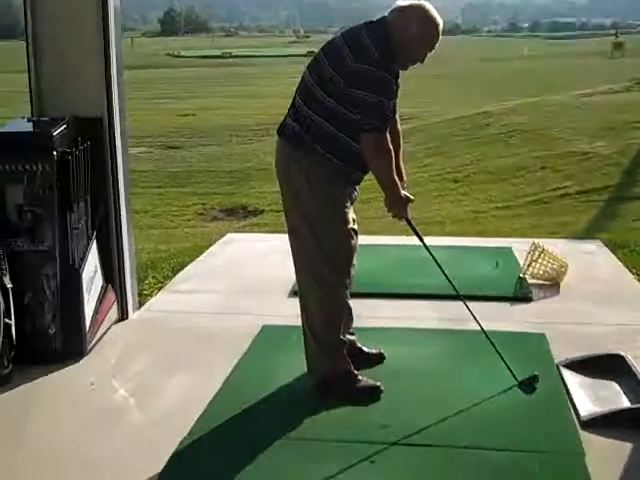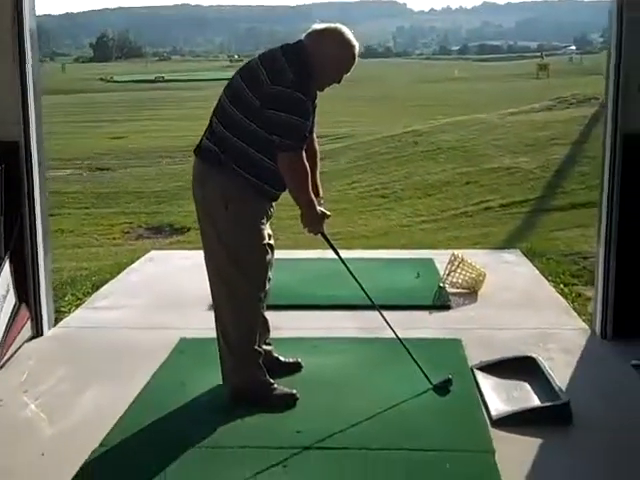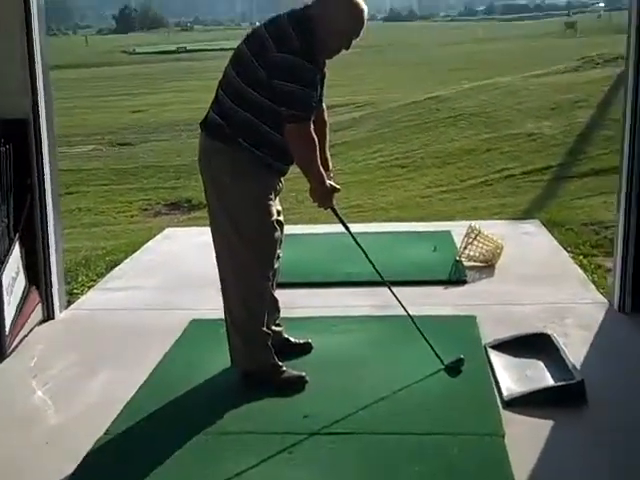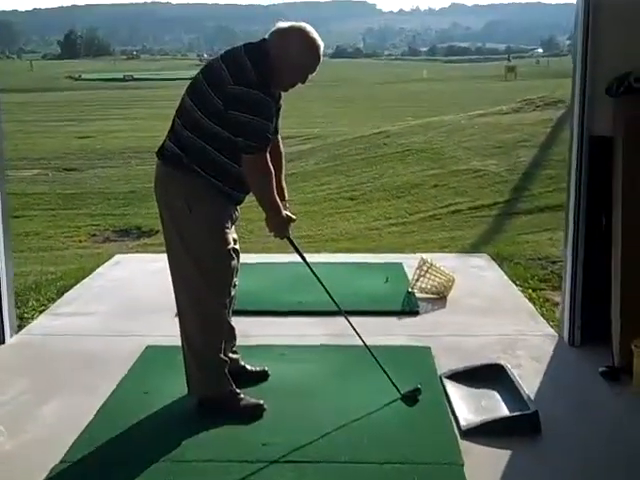
dt=0.5s
person 1, frame 1
left shoulder: (377, 52)
right shoulder: (370, 61)
left elbow: (388, 122)
right elbow: (373, 140)
left wrist: (399, 177)
right wrist: (394, 192)
left hip: (325, 164)
right hip: (312, 167)
left knee: (337, 259)
right knee: (325, 267)
left ankle: (339, 342)
right ankle: (330, 369)
person 1, frame 2
left shoulder: (296, 74)
right shoulder: (287, 81)
left elbow: (306, 140)
right elbow: (289, 157)
left wrist: (315, 192)
right wrist: (309, 208)
left hip: (244, 182)
right hip: (227, 185)
left knee: (254, 272)
right knee: (240, 281)
left ankle: (258, 351)
right ankle: (246, 378)
person 1, frame 3
left shoulder: (305, 43)
right shoulder: (291, 51)
left elbow: (315, 113)
right elbow: (297, 130)
left wrist: (324, 167)
right wrist: (318, 182)
left hip: (253, 157)
right hip: (234, 159)
left knee: (264, 250)
right knee: (249, 259)
left ankle: (268, 333)
right ankle: (255, 361)
person 1, frame 4
left shoulder: (259, 73)
right shoulder: (248, 83)
left elbow: (271, 142)
right elbow: (254, 160)
left wrist: (281, 198)
right wrist: (275, 212)
left hip: (209, 186)
right hip: (190, 187)
left knee: (220, 277)
right knee: (204, 287)
left ankle: (224, 361)
right ankle: (211, 388)
